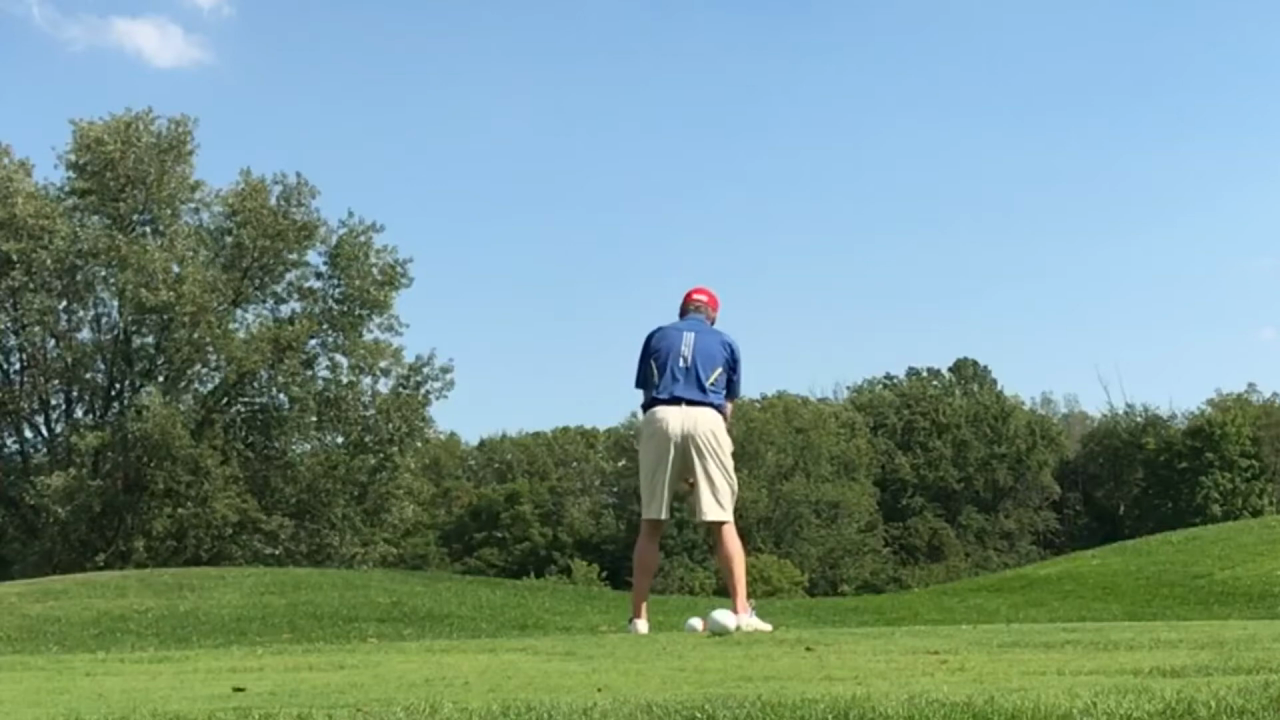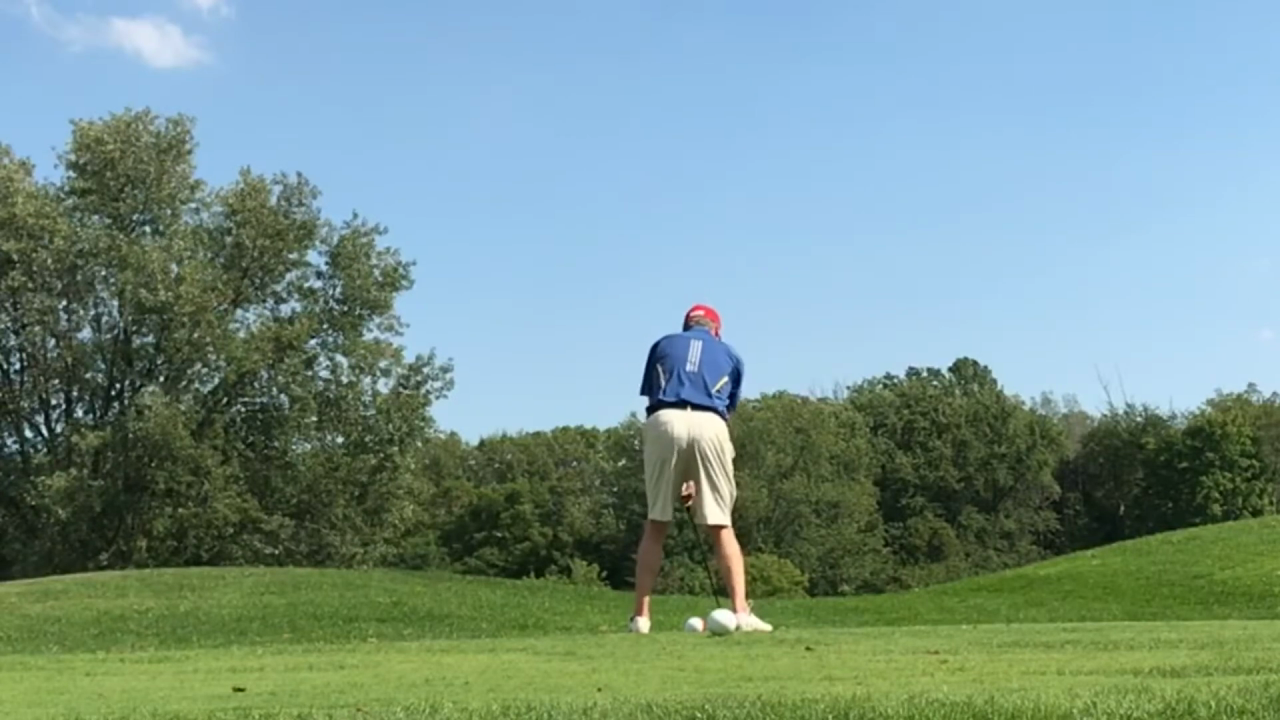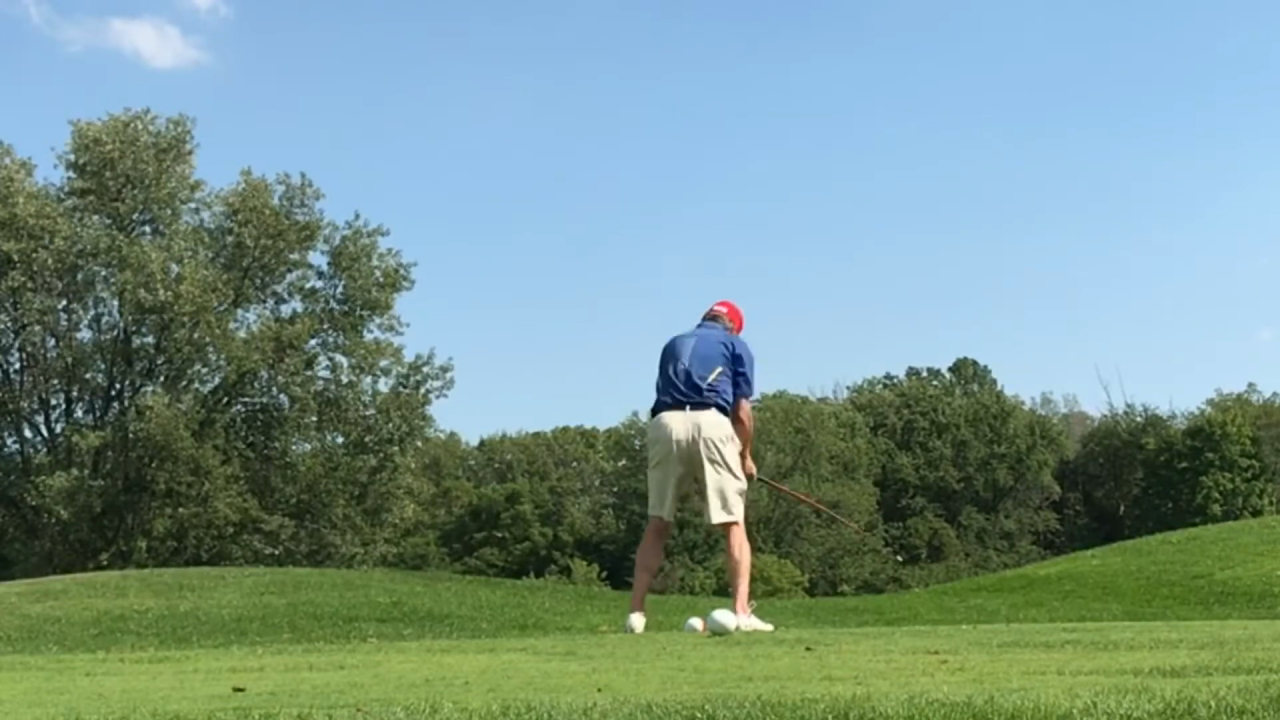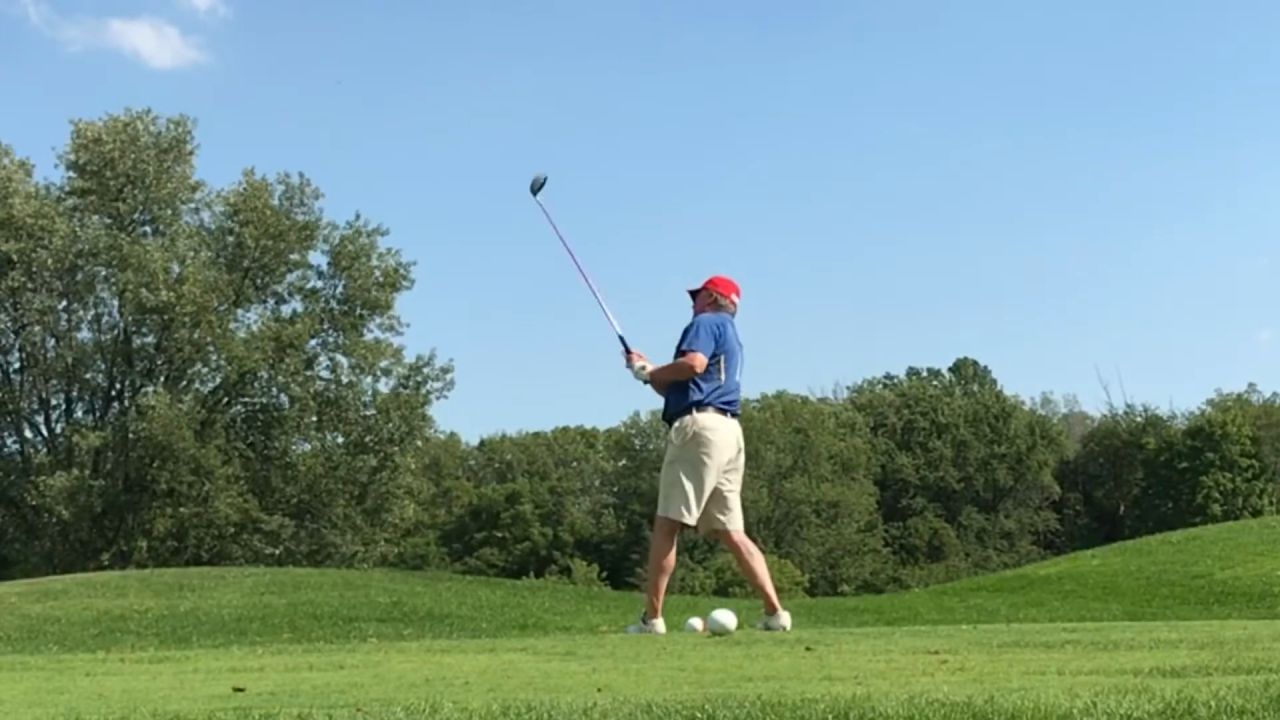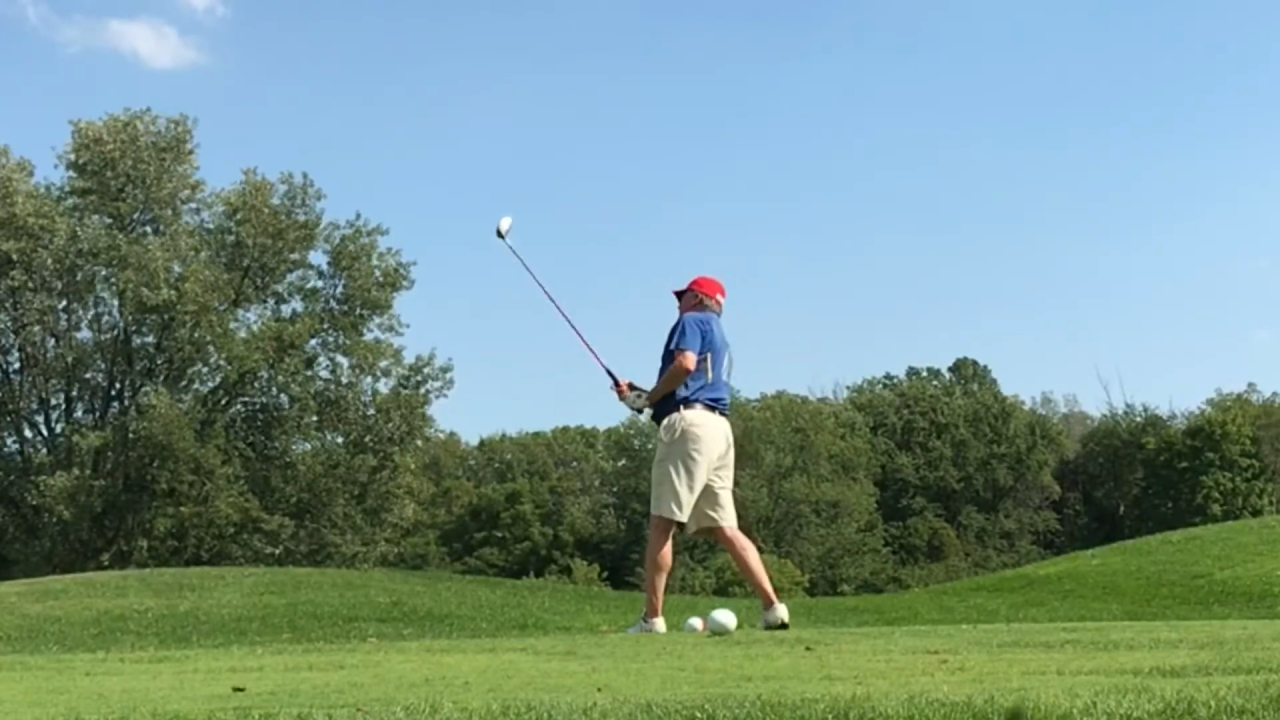
dt=1s
person 1, frame 1
left shoulder: (657, 336)
right shoulder: (725, 342)
right elbow: (728, 404)
left hip: (660, 420)
right hip: (705, 421)
left knee: (651, 524)
right knee: (722, 521)
left ankle: (639, 617)
right ankle: (742, 612)
person 1, frame 2
left shoulder: (663, 345)
right shoulder: (731, 356)
right wrist: (696, 481)
left hip: (664, 423)
right hip: (709, 427)
left knee: (656, 525)
right knee: (721, 526)
left ankle: (640, 616)
right ankle: (741, 612)
person 1, frame 3
left shoulder: (675, 343)
right shoulder: (737, 346)
right elbow: (741, 412)
right wrist: (745, 457)
left hip: (666, 427)
right hip: (710, 427)
left knee: (656, 528)
right knee: (733, 525)
left ankle: (636, 614)
right ankle: (741, 611)
person 1, frame 4
left shoulder: (709, 323)
right shoulder: (729, 338)
left elbow: (693, 364)
right elbow: (675, 388)
left wrist: (645, 370)
right wrist: (648, 371)
left hip: (701, 428)
right hip: (727, 432)
left knee: (666, 526)
right knee: (731, 532)
left ankle: (651, 619)
right ankle: (775, 613)
person 1, frame 5
left shoulder: (692, 321)
right shoulder: (720, 339)
left elbow: (684, 364)
left wrist: (648, 398)
right wrist: (640, 396)
left hip: (689, 425)
right hip: (717, 428)
left knee: (661, 525)
right knee: (725, 527)
left ankle: (652, 618)
right ankle: (772, 606)
